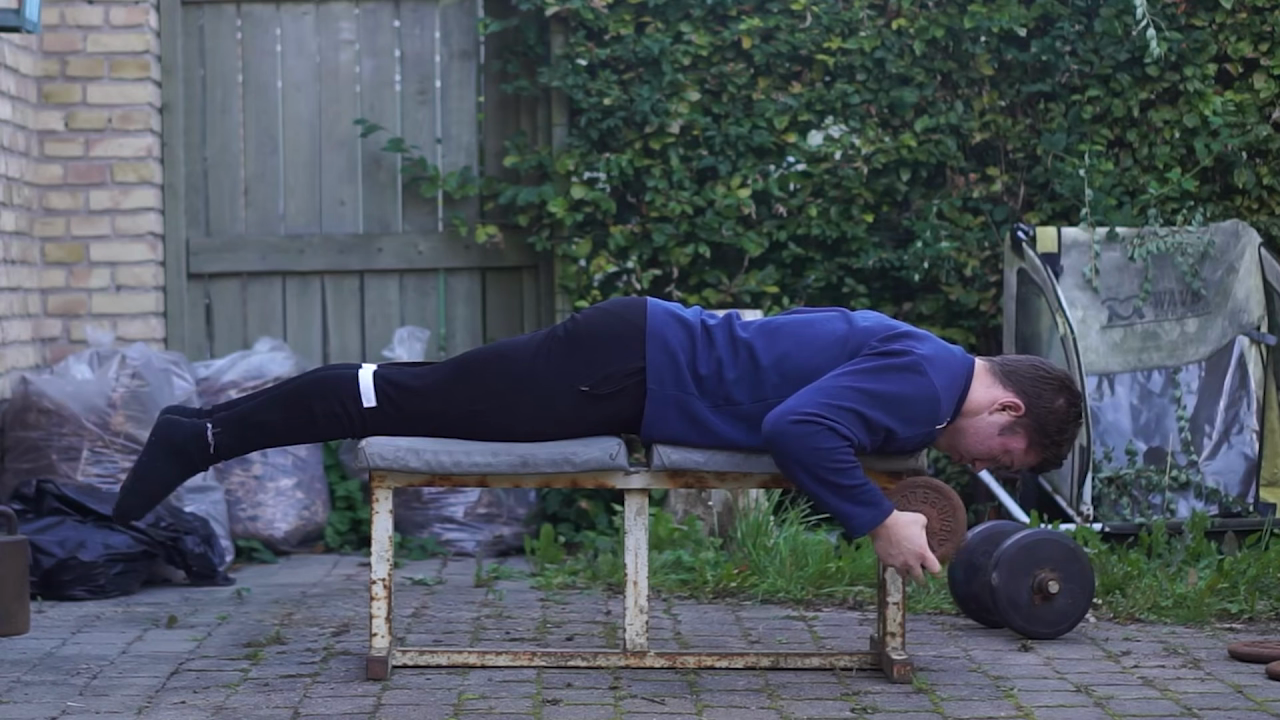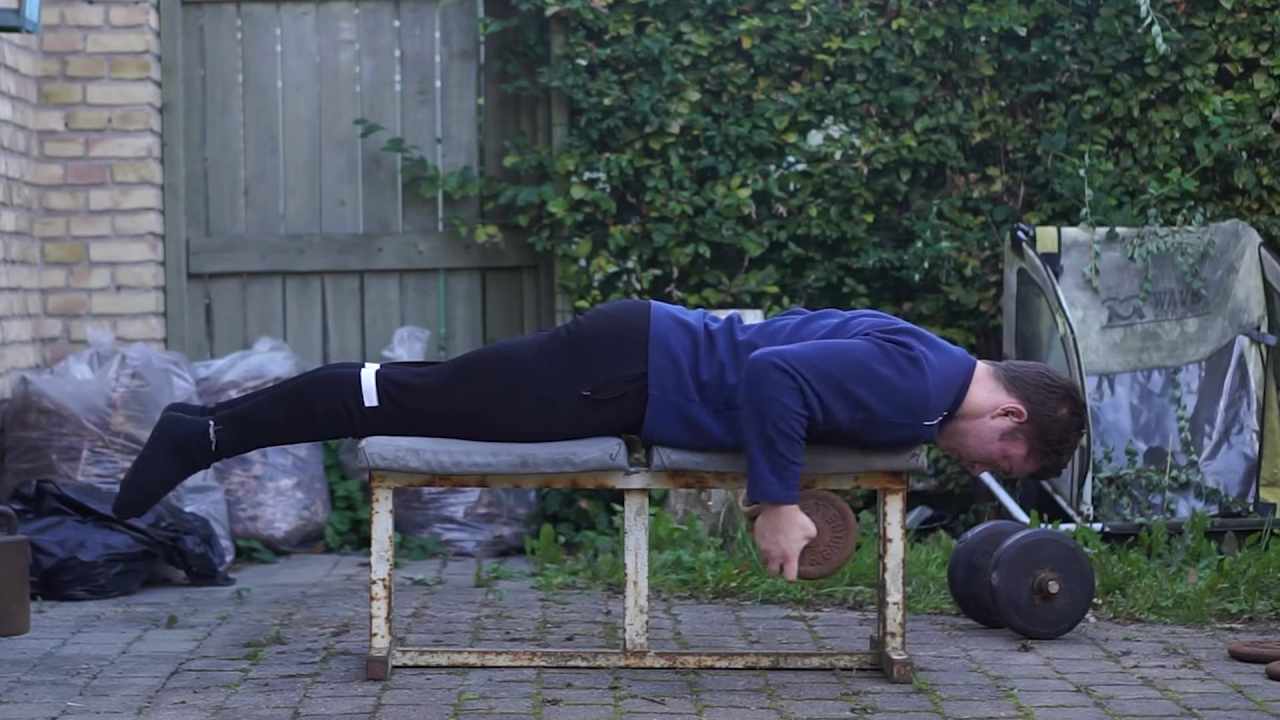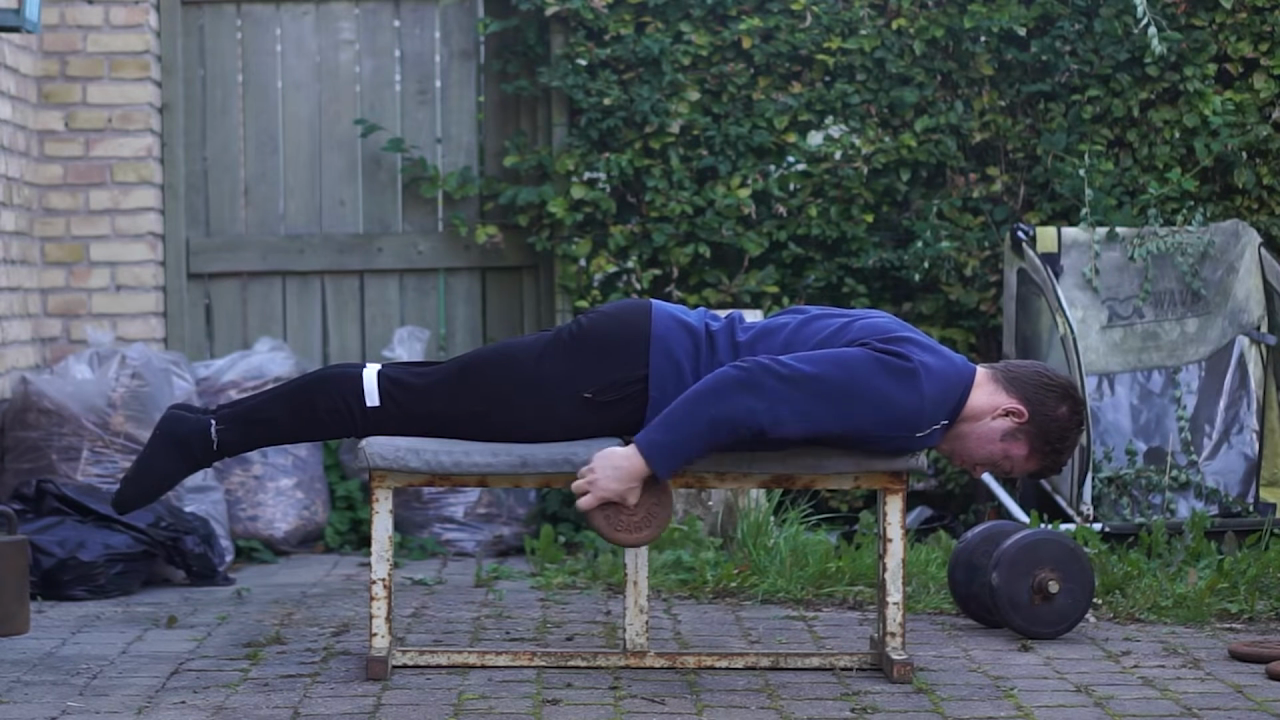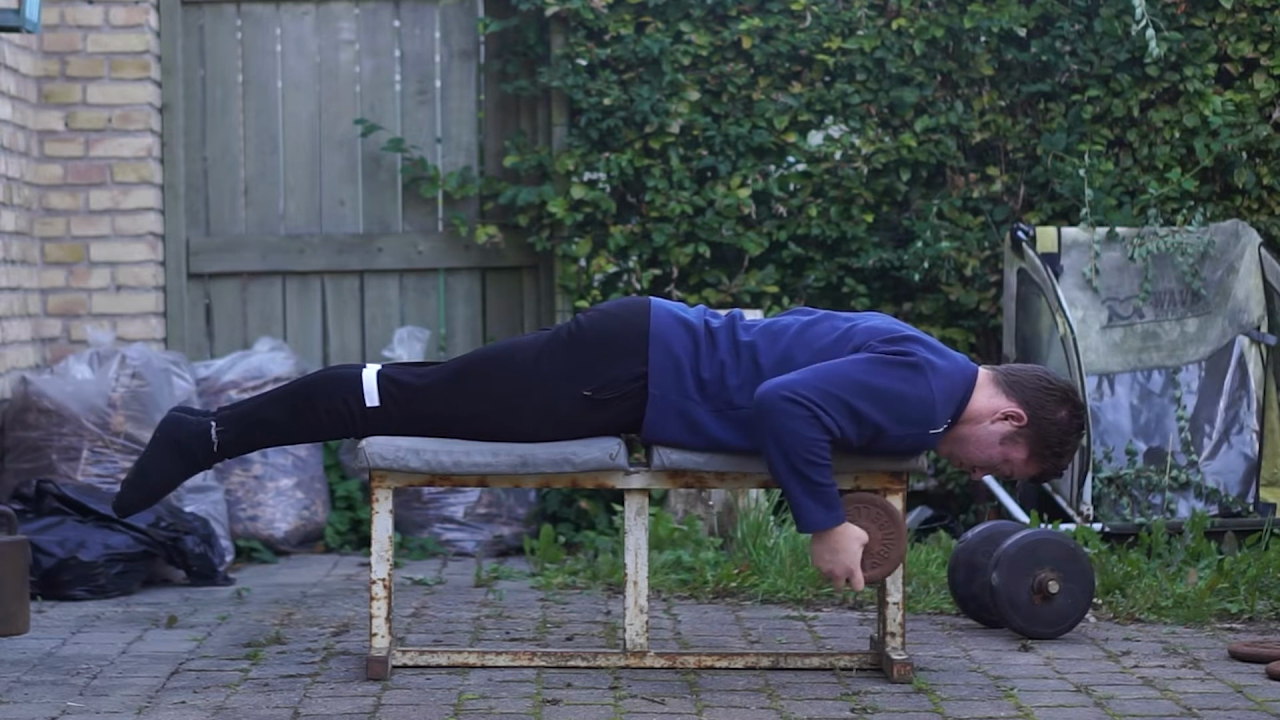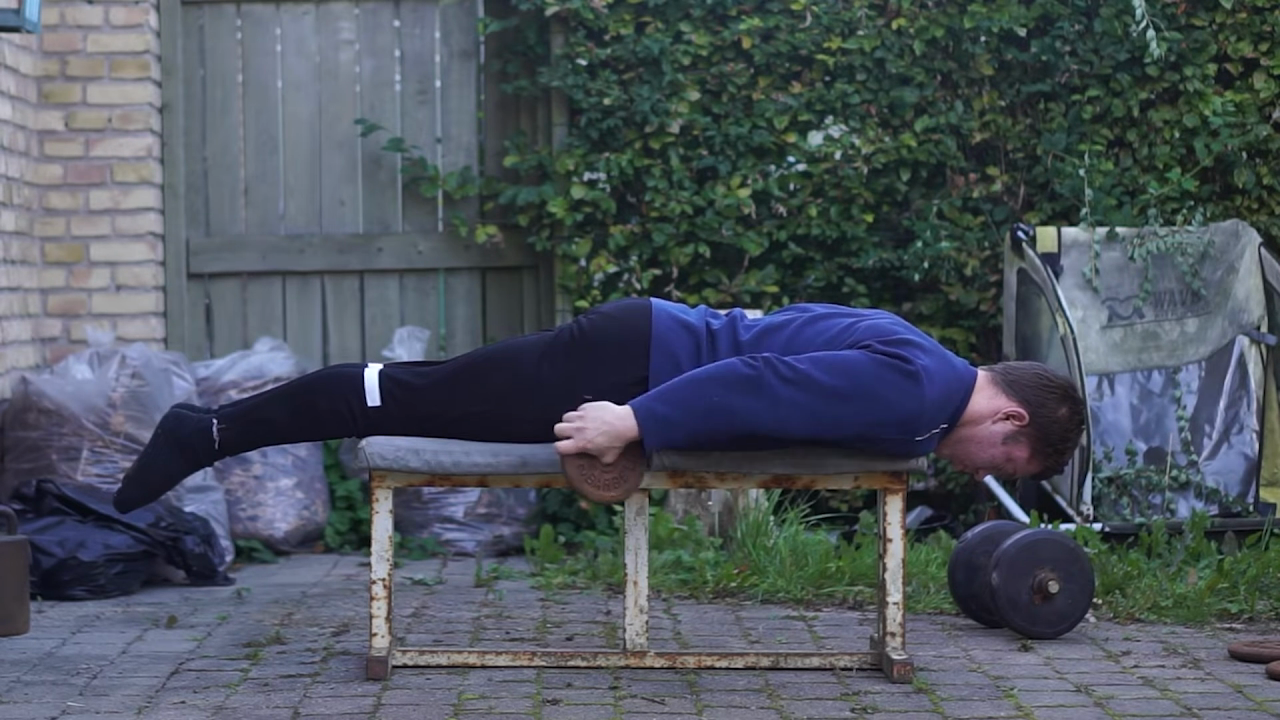
dt=1s
person 1, frame 1
left shoulder: (914, 358)
right shoulder: (925, 382)
right elbow: (798, 428)
right wrist: (880, 522)
left hip: (642, 349)
right hip: (629, 370)
left knee: (422, 393)
right knee: (409, 401)
left ankle: (212, 422)
right ankle: (207, 431)
person 1, frame 2
left shoulder: (918, 363)
right shoulder: (917, 379)
right elbow: (771, 376)
right wrist: (777, 505)
left hip: (643, 352)
right hip: (630, 373)
left knee: (422, 394)
right knee: (412, 398)
left ankle: (209, 424)
right ankle: (207, 430)
person 1, frame 3
left shoulder: (917, 364)
right shoulder: (912, 388)
right elbow: (755, 387)
right wrist: (642, 457)
left hip: (649, 348)
right hip: (632, 372)
left knee: (424, 391)
right knee: (416, 401)
left ankle: (215, 423)
right ankle: (209, 431)
person 1, frame 4
left shoulder: (921, 366)
right shoulder: (924, 390)
right elbow: (784, 405)
right wrist: (825, 526)
left hip: (650, 348)
right hip: (633, 371)
left knee: (425, 393)
right knee: (416, 400)
left ankle: (217, 426)
right ankle: (212, 430)
person 1, frame 5
left shoulder: (918, 363)
right shoulder: (911, 392)
right elbow: (755, 385)
right wrist: (636, 422)
left hip: (644, 355)
right hip: (636, 365)
left knee: (424, 392)
right knee: (416, 402)
left ankle: (217, 423)
right ankle: (212, 429)
